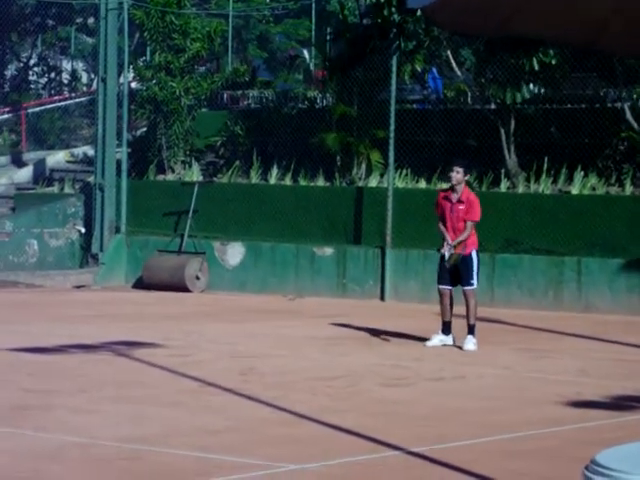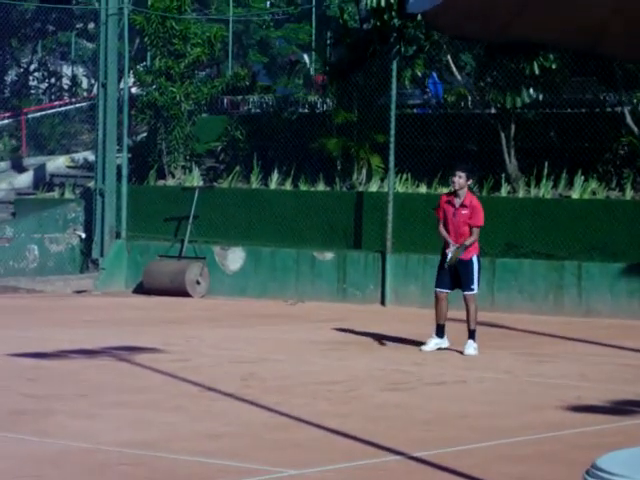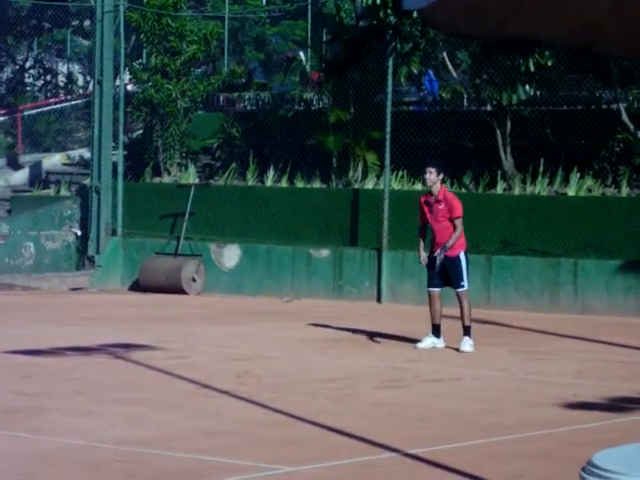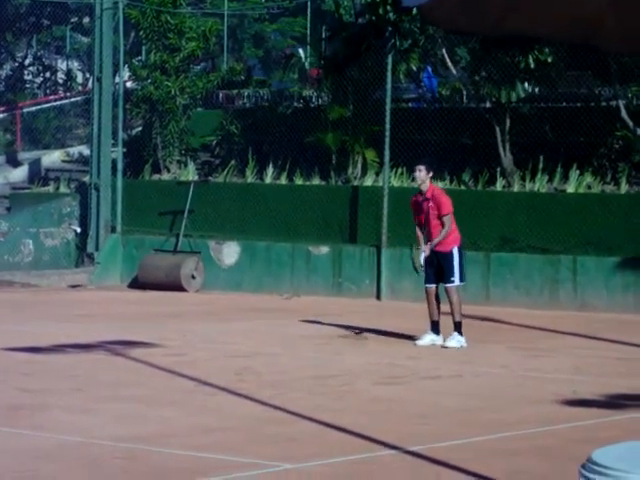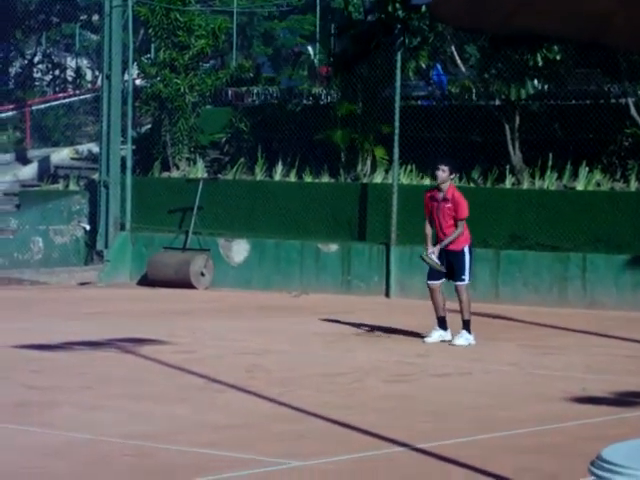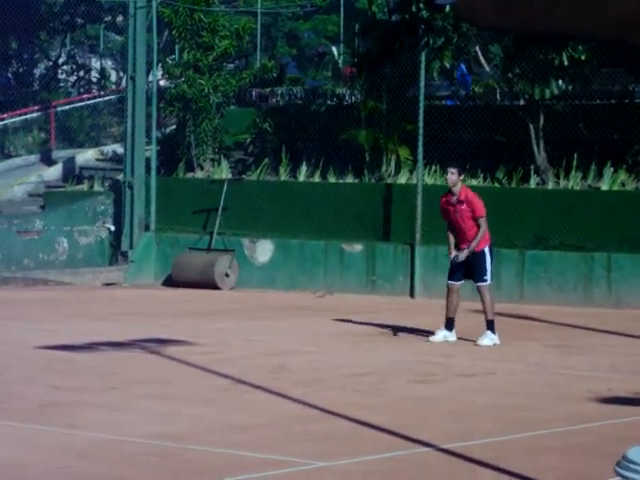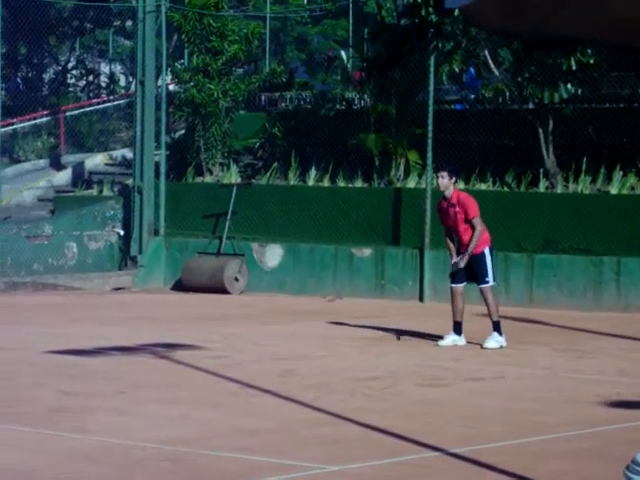
dt=0.4s
person 1, frame 1
left shoulder: (472, 200)
right shoulder: (442, 196)
left elbow: (468, 230)
left wrist: (453, 245)
right wrist: (447, 239)
left hip: (467, 250)
right hip: (448, 249)
left knee: (469, 292)
right knee: (444, 291)
left ankle: (471, 336)
right ankle: (446, 333)
person 1, frame 2
left shoulder: (474, 205)
right shoulder: (444, 200)
left elbow: (475, 236)
right elbow: (440, 226)
left wrist: (460, 247)
right wrist: (451, 242)
left hip: (468, 256)
right hip: (448, 253)
left knee: (469, 297)
right knee: (440, 294)
left ankle: (471, 341)
right ankle: (440, 337)
person 1, frame 3
left shoulder: (450, 199)
right shoulder: (423, 200)
left elbow: (459, 229)
left wrist: (445, 248)
right wrist: (421, 247)
left hip: (455, 252)
right hip: (436, 252)
left knee: (461, 293)
right knee: (433, 293)
left ankle: (467, 337)
right ankle: (436, 336)
person 1, frame 4
left shoulder: (440, 196)
right shoulder: (415, 199)
left elbow: (447, 226)
left wrist: (430, 245)
right wrist: (422, 245)
left hip: (449, 247)
right hip: (431, 249)
left knee: (451, 288)
right knee: (430, 289)
left ankle: (458, 334)
right ankle: (435, 333)
person 1, frame 5
left shoulder: (458, 199)
right shoulder: (430, 196)
left elbow: (461, 229)
left wrist: (440, 246)
right wrist: (429, 244)
left hip: (459, 246)
right hip: (439, 246)
left knee: (460, 287)
right knee: (433, 284)
left ankle: (467, 332)
right ankle: (442, 329)
person 1, frame 6
left shoulder: (472, 198)
right shoulder: (445, 200)
left elbow: (483, 227)
left wrist: (469, 250)
right wrist: (452, 248)
left hip: (479, 247)
right hip: (460, 248)
left knee: (483, 287)
right knee: (452, 286)
left ankle: (491, 332)
right ankle: (448, 330)
person 1, frame 7
left shoulder: (466, 200)
right shoulder: (441, 205)
left elbow: (479, 228)
left wrist: (468, 254)
right wrist: (453, 254)
left hip: (480, 248)
right hip: (461, 252)
left knee: (485, 289)
right knee: (456, 289)
left ankle: (498, 334)
right ankle: (457, 334)
